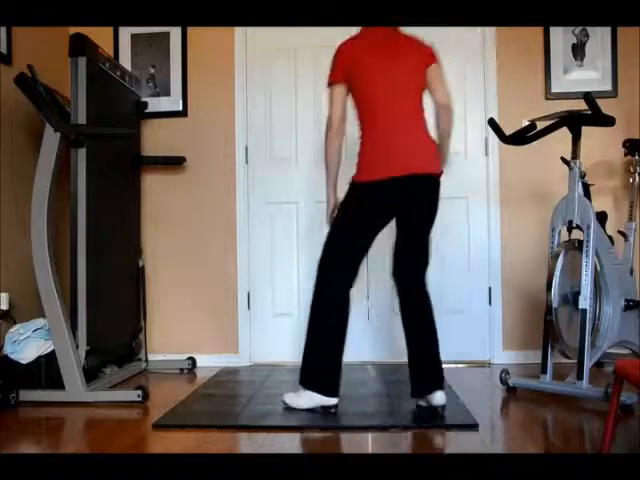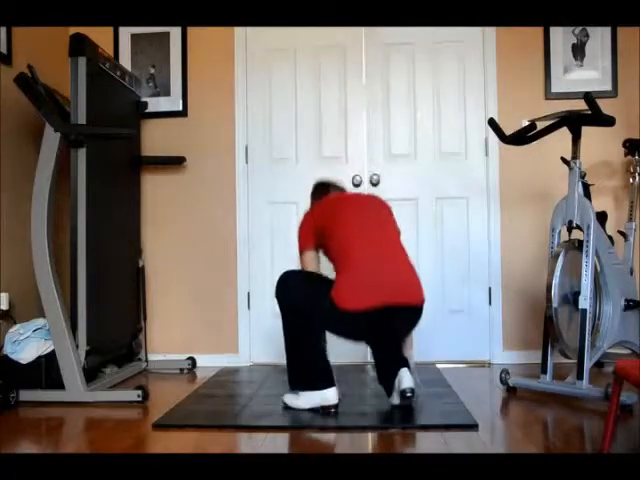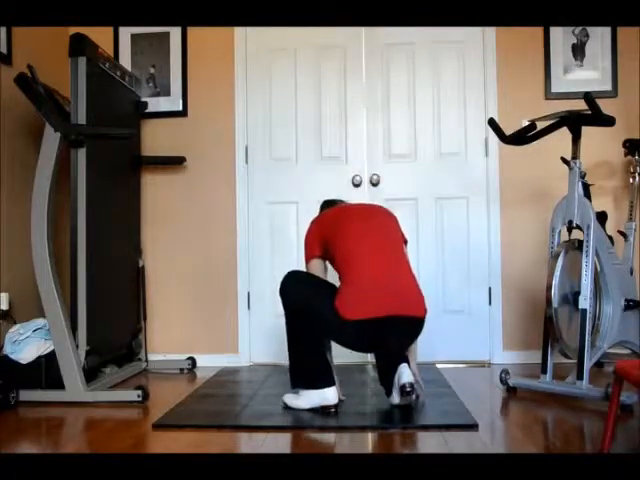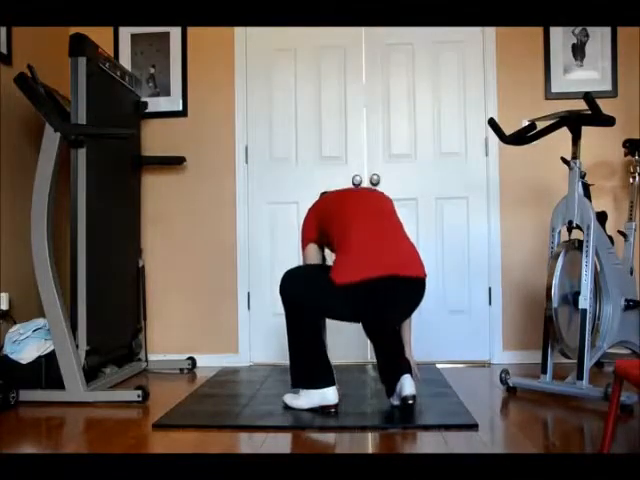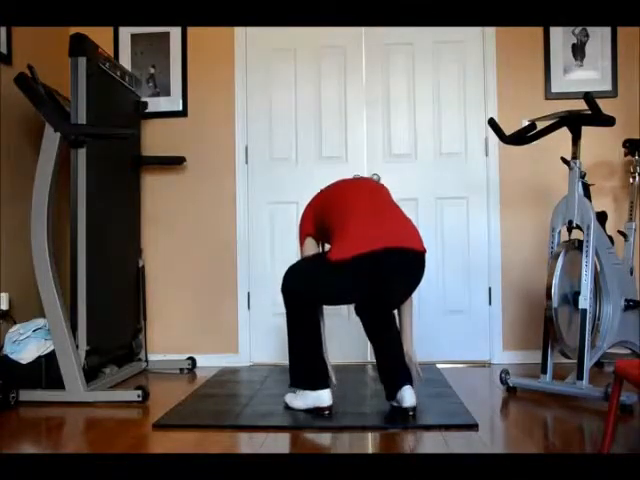
dt=0.5s
person 1, frame 1
left shoulder: (348, 49)
right shoulder: (419, 47)
left elbow: (335, 125)
right elbow: (444, 105)
left wrist: (331, 192)
right wrist: (441, 154)
left hip: (379, 175)
right hip: (426, 173)
left knee: (336, 271)
right knee: (411, 276)
left ankle: (320, 388)
right ankle: (430, 386)
person 1, frame 2
left shoulder: (313, 216)
right shoulder: (378, 204)
left elbow: (312, 284)
right wrist: (403, 347)
left hip: (358, 305)
right hip: (410, 307)
left knee: (289, 288)
left ankle: (318, 388)
right ankle: (398, 374)
person 1, frame 3
left shoulder: (320, 224)
right shoulder: (385, 215)
left elbow: (318, 293)
left wrist: (327, 369)
right wrist: (409, 358)
left hip: (358, 323)
right hip: (411, 323)
left knee: (293, 287)
left ankle: (319, 388)
right ankle: (399, 370)
person 1, frame 4
left shoulder: (317, 210)
right shoulder: (380, 198)
left elbow: (314, 283)
left wrist: (321, 357)
right wrist: (406, 347)
left hip: (359, 285)
right hip: (413, 283)
left knee: (293, 285)
left ankle: (319, 388)
right ankle: (400, 379)
person 1, frame 5
left shoulder: (315, 209)
right shoulder: (377, 189)
left elbow: (313, 281)
left wrist: (320, 352)
right wrist: (405, 340)
left hip: (358, 259)
right hip: (413, 258)
left knee: (294, 285)
right knee: (376, 308)
left ankle: (315, 390)
right ankle: (402, 388)
